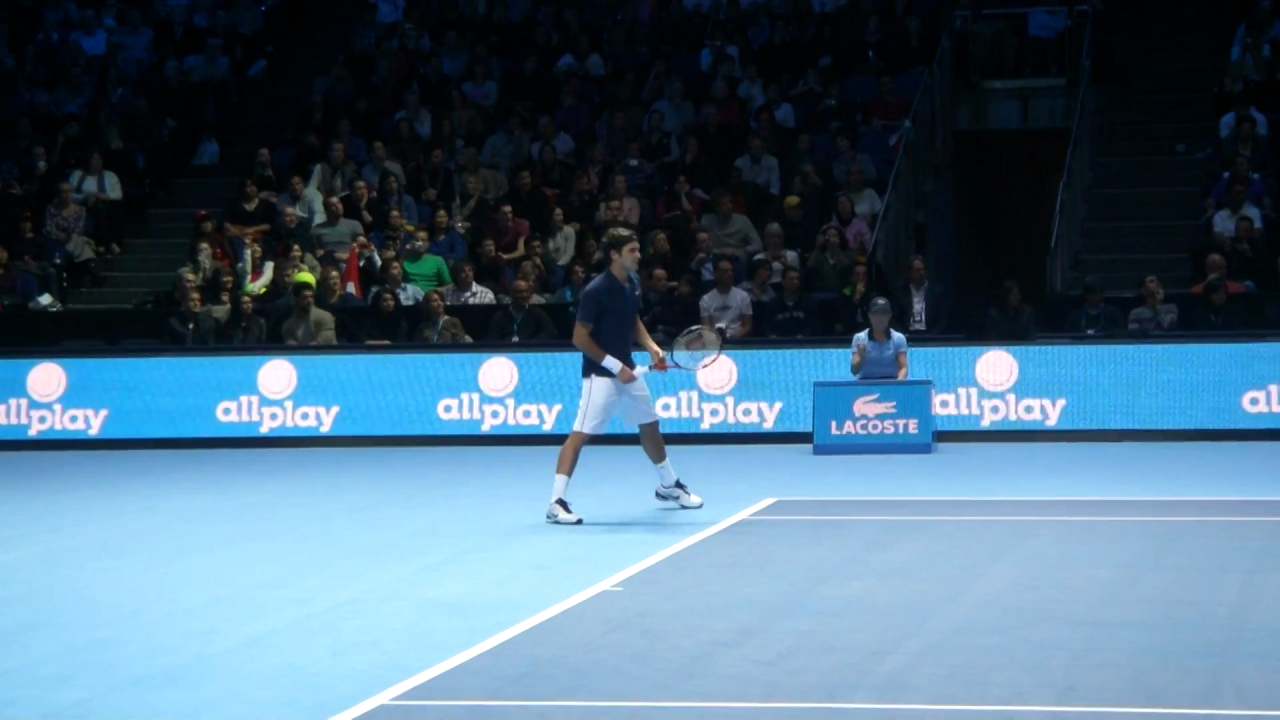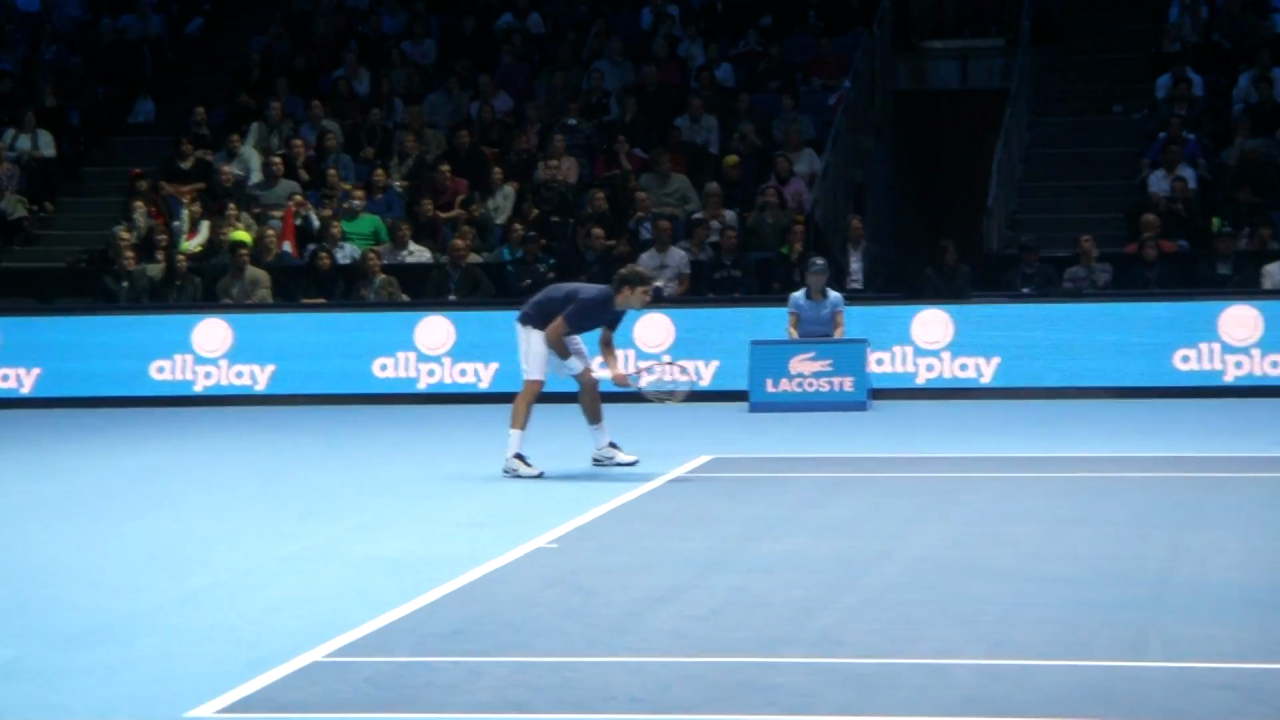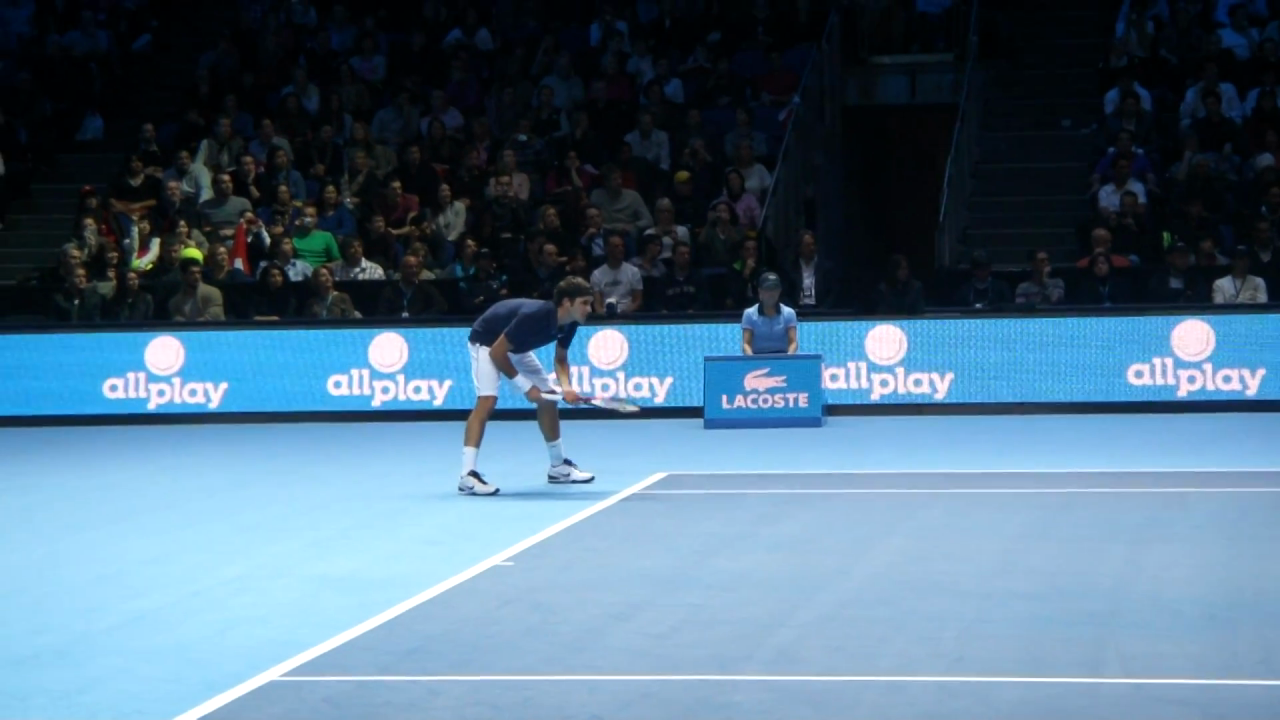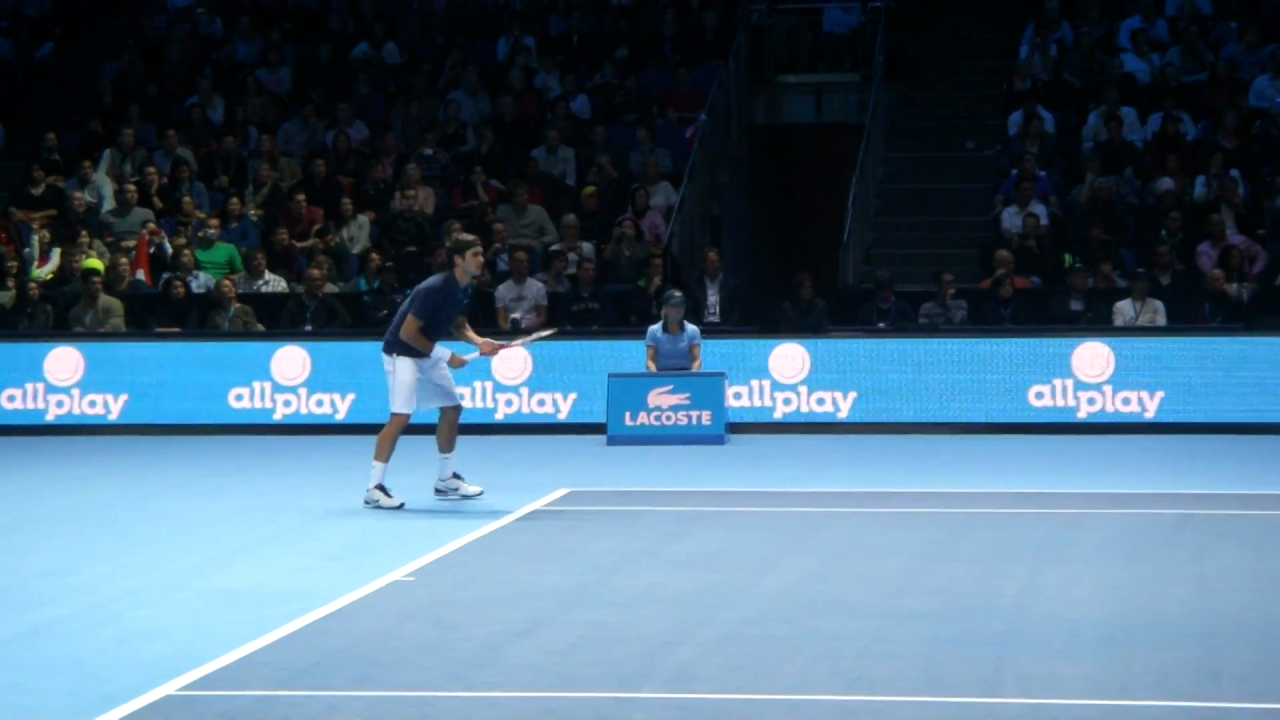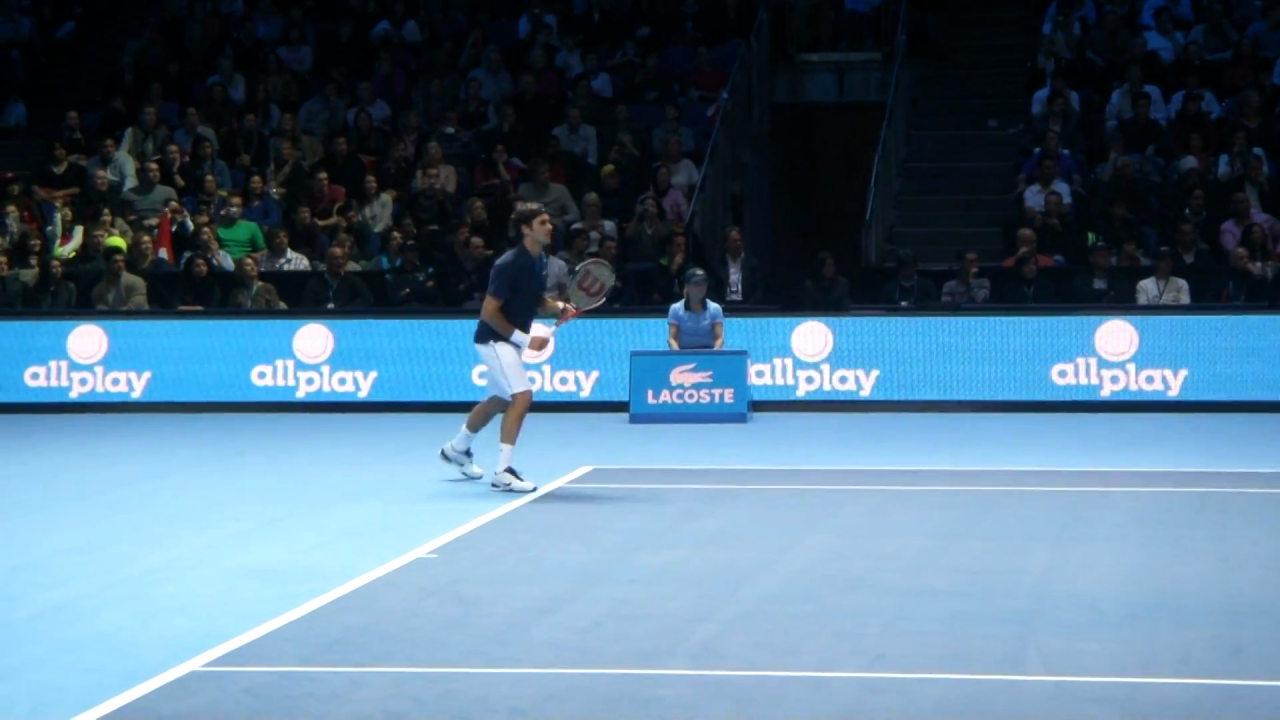
dt=0.7s
person 1, frame 1
left shoulder: (633, 282)
right shoulder: (596, 291)
right elbow: (580, 338)
left wrist: (652, 348)
right wrist: (614, 366)
left hip: (627, 370)
right hip: (601, 373)
left knee: (650, 425)
right knee: (581, 434)
left ankle: (669, 486)
right ankle: (557, 502)
person 1, frame 2
left shoulder: (618, 308)
right shoulder: (592, 301)
left elbow: (605, 341)
right elbow: (552, 334)
left wrist: (615, 370)
right wrist: (577, 367)
left hip: (561, 328)
right hip: (536, 324)
left knee: (590, 382)
right knee: (534, 384)
left ankle: (603, 449)
right ankle: (513, 458)
person 1, frame 3
left shoulder: (569, 324)
right shoulder: (534, 316)
left elbow: (560, 360)
right elbow: (497, 352)
left wrist: (566, 388)
right wrist: (525, 386)
left hip: (517, 348)
right hip: (487, 343)
left knee: (548, 397)
right knee: (487, 401)
left ankle: (558, 466)
right ankle: (468, 475)
person 1, frame 4
left shoulder: (465, 289)
right shoulder: (434, 288)
left elbow: (459, 325)
right elbow: (407, 332)
left wrist: (479, 342)
right wrist: (446, 355)
left hip: (428, 354)
right hip: (402, 352)
left knee: (452, 408)
right knee: (400, 417)
left ankle: (447, 479)
right ankle: (374, 489)
person 1, frame 5
left shoulder: (540, 261)
right shoulder: (508, 265)
left elbow: (540, 302)
right elbow: (489, 312)
left wrist: (559, 307)
right wrist: (524, 338)
left hip: (510, 341)
right hip: (494, 339)
left knee: (499, 401)
right knee: (523, 396)
left ankle: (456, 449)
right ankle: (503, 472)
